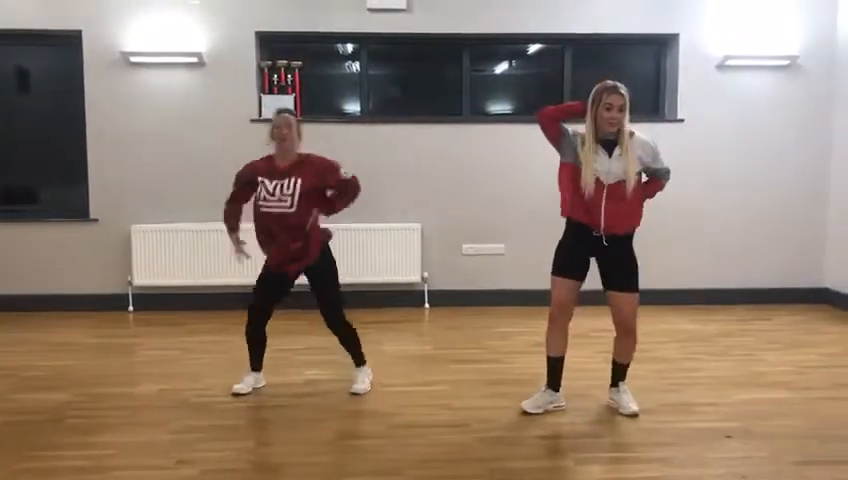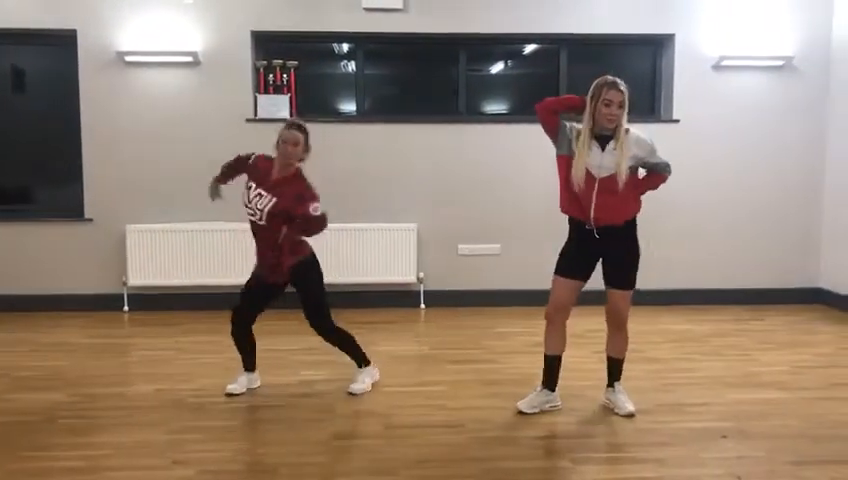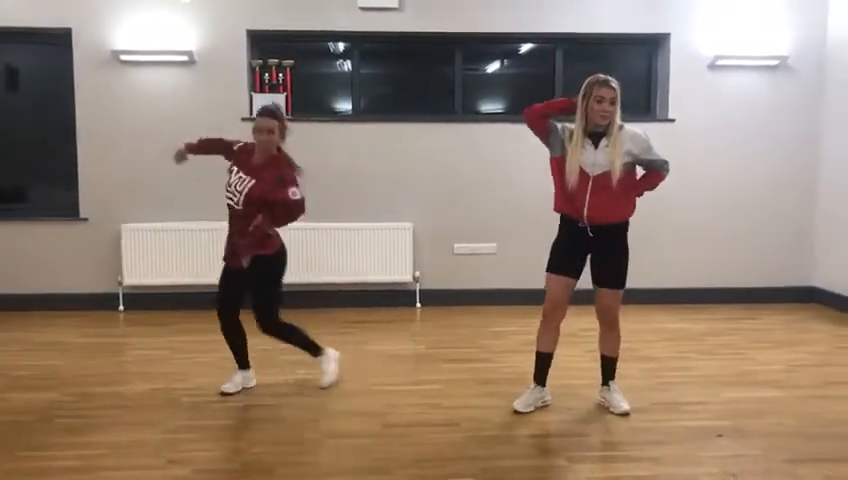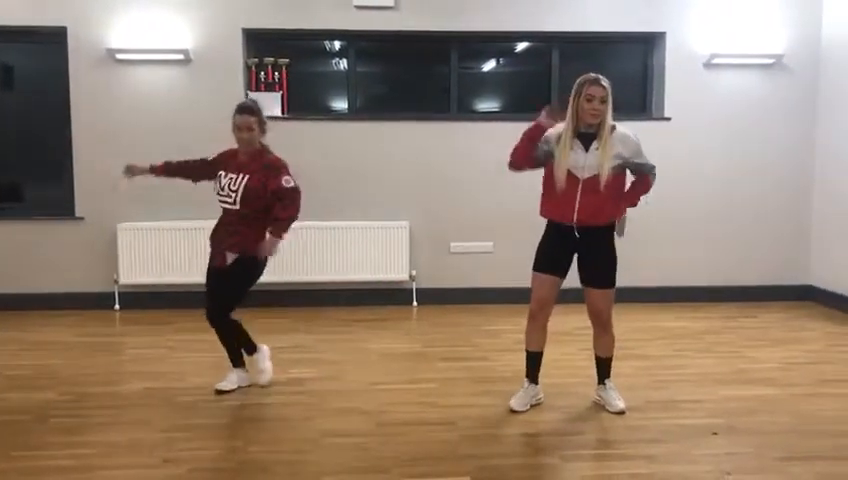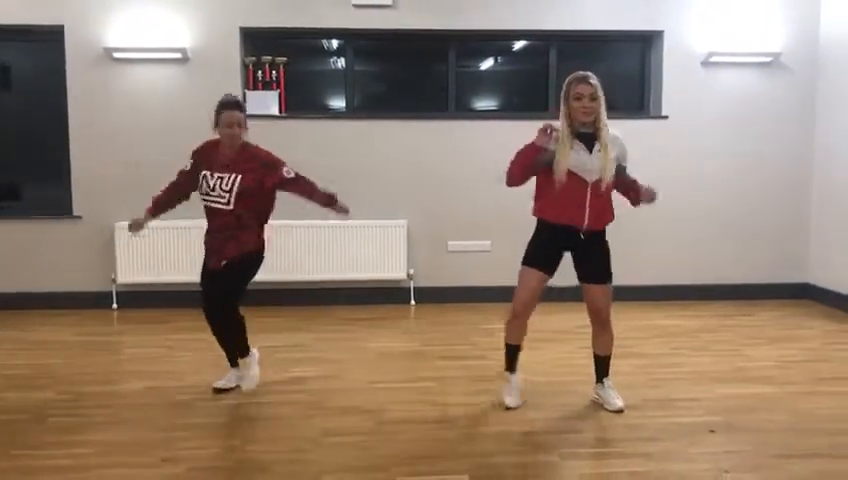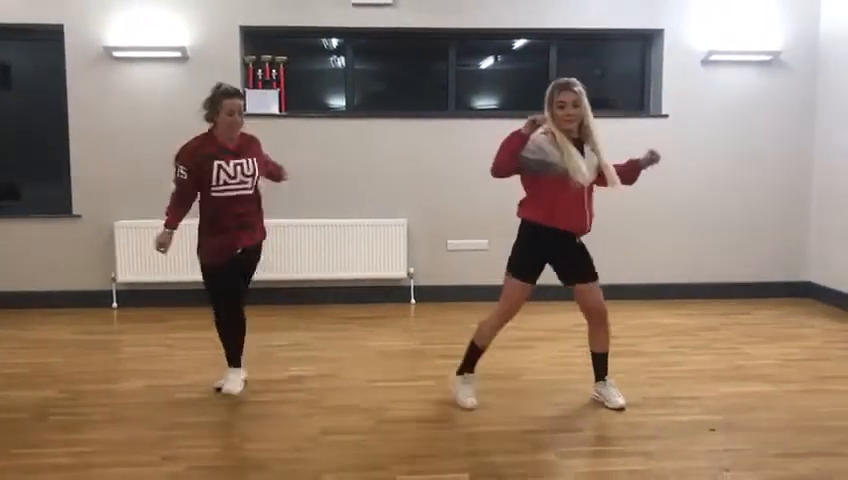
dt=0.2s
person 1, frame 1
left shoulder: (640, 147)
right shoulder: (574, 144)
left elbow: (661, 176)
right elbow: (545, 116)
left wrist: (637, 198)
right wrist: (584, 109)
left hip: (619, 242)
right hip: (578, 235)
left knee: (627, 325)
right knee: (558, 315)
left ankle: (618, 389)
right ankle: (552, 391)
person 1, frame 2
left shoulder: (636, 142)
right shoulder: (571, 139)
left elbow: (662, 170)
right elbow: (543, 108)
left wrist: (636, 191)
right wrist: (582, 104)
left hip: (620, 236)
right hip: (581, 234)
left knee: (618, 319)
right knee: (555, 313)
left ankle: (614, 389)
right ankle: (548, 391)
person 1, frame 3
left shoulder: (631, 139)
right shoulder: (565, 138)
left elbow: (660, 168)
right elbow: (531, 117)
left wrist: (634, 191)
right wrist: (569, 104)
left hip: (611, 234)
right hip: (571, 231)
left knee: (609, 317)
right knee: (551, 311)
left ankle: (609, 388)
right ankle: (539, 388)
person 1, frame 4
left shoulder: (622, 141)
right shoulder: (556, 141)
left elbow: (646, 175)
right elbow: (517, 163)
left wrist: (626, 203)
right wrist: (538, 128)
left hip: (598, 236)
right hip: (558, 233)
left knee: (601, 317)
right knee: (537, 310)
left ankle: (604, 386)
right ankle: (532, 386)
person 1, frame 5
left shoulder: (612, 142)
right shoulder: (553, 143)
left elbow: (621, 181)
right elbow: (514, 177)
left wrist: (640, 192)
right wrist: (537, 145)
left hip: (592, 236)
right hip: (551, 231)
left knee: (600, 315)
right knee: (519, 306)
left ankle: (603, 386)
right ankle: (511, 377)
person 1, frame 6
left shoulder: (587, 146)
right shoulder: (542, 145)
left elbow: (603, 174)
right elbow: (501, 168)
left wrist: (639, 164)
right wrist: (524, 132)
left hip: (570, 242)
right hip: (537, 237)
left knee: (598, 314)
right knee: (503, 314)
left ankle: (602, 384)
right ankle: (464, 376)
person 2, frame 1
left shoulder: (314, 166)
right shoulder: (255, 169)
left elbow: (351, 187)
right elbow: (235, 200)
left wrist: (322, 210)
right wrist: (234, 235)
left hip: (314, 255)
right hip: (278, 258)
left knee: (335, 317)
right knee: (256, 317)
left ankle: (361, 369)
right ankle: (255, 374)
person 2, frame 2
left shoulder: (300, 188)
right shoulder: (259, 165)
left elbow: (316, 223)
right elbow: (240, 162)
left wrist: (288, 231)
right wrist: (217, 181)
left hip: (299, 264)
right hip: (268, 263)
left knee: (322, 324)
right knee: (240, 317)
left ankle: (366, 369)
right ankle: (249, 374)
person 2, frame 3
left shoulder: (282, 167)
right shoulder: (246, 152)
left elbow: (295, 208)
right elbow: (223, 145)
left wrist: (264, 222)
right wrist: (190, 147)
left hip: (266, 253)
right hip: (237, 250)
left knee: (268, 321)
right knee: (225, 313)
left ankle: (324, 355)
right ankle: (244, 372)
person 2, frame 4
left shoulder: (272, 165)
right shoulder: (228, 159)
left elbow: (289, 200)
right elbow: (193, 169)
left wrist: (275, 234)
right wrist: (149, 169)
left hip: (249, 252)
right hip: (222, 248)
left knee: (219, 312)
right knee: (215, 312)
left ankle: (258, 352)
right ankle: (240, 370)
person 2, frame 5
left shoulder: (260, 160)
right shoulder: (203, 154)
left elbow: (296, 183)
right elbow: (179, 188)
left wrist: (330, 201)
right wrist: (149, 214)
left hip: (246, 248)
right hip: (215, 246)
left knee: (221, 304)
right knee: (213, 308)
left ankle: (246, 356)
right ankle: (237, 369)
person 2, frame 6
left shoulder: (253, 143)
right shoulder: (196, 150)
right elbow: (184, 192)
left wrist: (277, 172)
right wrist: (169, 228)
left hip: (248, 238)
right hip: (213, 241)
left knee: (233, 302)
right knee: (220, 305)
left ankle: (235, 369)
right ankle: (233, 367)
